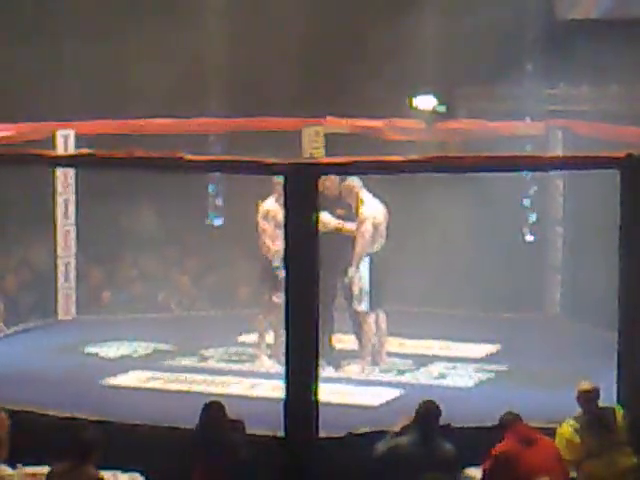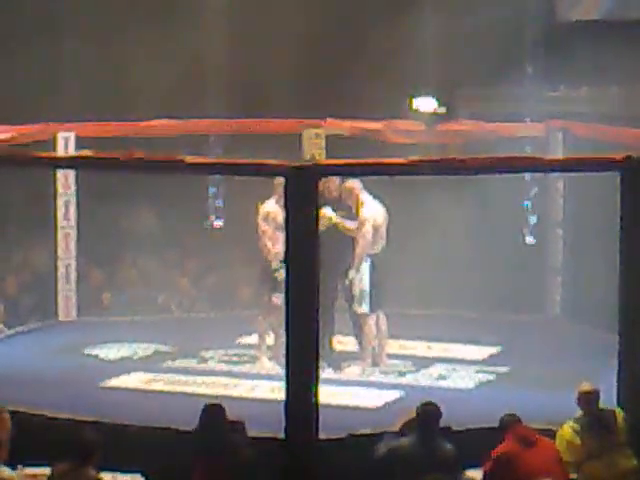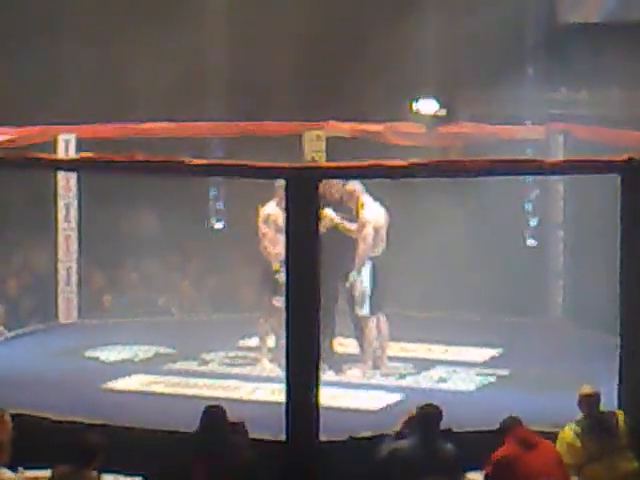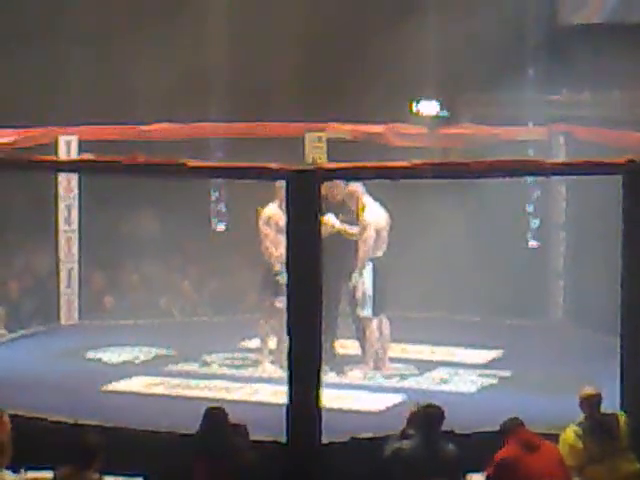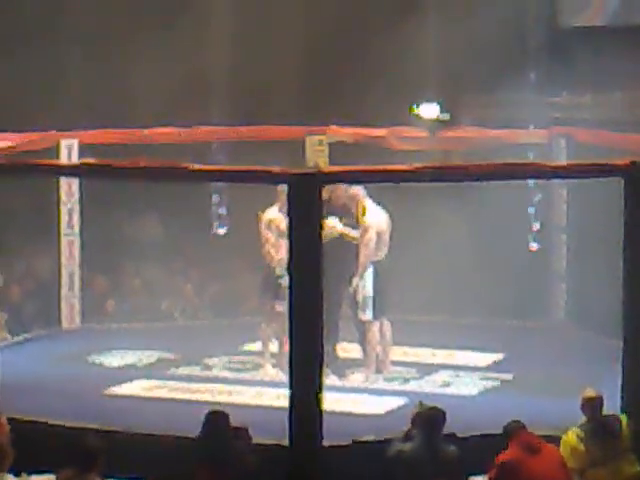
dt=0.1s
person 1, frame 1
left shoulder: (349, 200)
right shoulder: (318, 199)
left elbow: (359, 227)
left wrist: (336, 223)
right wrist: (320, 226)
left hip: (349, 260)
right hip: (325, 261)
right knee: (325, 305)
right ankle: (326, 350)
person 1, frame 2
right shoulder: (318, 201)
right elbow: (317, 226)
left wrist: (336, 220)
right wrist: (321, 224)
left hip: (349, 262)
right hip: (326, 262)
right knee: (326, 306)
right ankle: (327, 352)
person 1, frame 3
right shoulder: (319, 203)
right elbow: (319, 229)
left wrist: (338, 220)
right wrist: (323, 224)
left hip: (351, 264)
right hip: (327, 264)
right knee: (327, 309)
right ankle: (328, 354)
person 1, frame 4
right shoulder: (321, 204)
right elbow: (320, 232)
left wrist: (339, 226)
right wrist: (324, 230)
left hip: (353, 265)
right hip: (329, 266)
right knee: (329, 310)
right ankle: (329, 355)
person 1, frame 5
right shoulder: (324, 208)
right elbow: (321, 236)
left wrist: (342, 230)
right wrist: (327, 233)
left hip: (355, 268)
right hip: (331, 269)
right knee: (331, 313)
right ankle: (331, 358)
person 2, frame 1
left shoulder: (366, 210)
right shoulder: (378, 206)
left elbow: (363, 242)
left wrist: (353, 266)
left hip: (367, 261)
right hip: (377, 259)
left knee: (365, 311)
right knee: (377, 309)
left ankle: (366, 359)
right ankle: (381, 355)
person 2, frame 2
left shoulder: (366, 211)
right shoulder: (378, 207)
left elbow: (363, 243)
left wrist: (354, 268)
right wrist: (338, 220)
left hip: (367, 262)
right hip: (376, 260)
left knee: (366, 313)
right knee: (377, 310)
left ankle: (366, 361)
right ankle: (381, 356)
person 2, frame 3
left shoulder: (367, 214)
right shoulder: (379, 210)
left elbow: (365, 245)
left wrist: (355, 270)
right wrist: (340, 222)
left hip: (368, 264)
right hip: (377, 262)
left knee: (366, 315)
right knee: (378, 313)
left ankle: (367, 363)
right ankle: (381, 358)
person 2, frame 4
left shoulder: (368, 215)
right shoulder: (380, 211)
left elbow: (366, 247)
left wrist: (357, 272)
left hip: (369, 266)
right hip: (380, 264)
left knee: (368, 316)
right knee: (380, 314)
left ankle: (369, 364)
right ankle: (383, 360)
person 2, frame 5
left shoulder: (370, 218)
right shoulder: (381, 214)
left elbow: (367, 251)
left wrist: (358, 276)
left hip: (370, 269)
right hip: (381, 267)
left knee: (369, 319)
right knee: (381, 317)
left ankle: (370, 368)
right ankle: (385, 363)
person 3, frame 1
left shoulder: (283, 207)
right shoulder: (268, 207)
right elbow: (266, 239)
right wrist: (276, 264)
left hip: (283, 261)
right hip: (274, 262)
left knee: (281, 307)
right knee: (270, 307)
left ankle: (278, 350)
right ankle: (262, 352)
person 3, frame 2
left shoulder: (283, 208)
right shoulder: (269, 209)
right elbow: (266, 241)
right wrist: (276, 266)
left hip: (283, 263)
right hip: (274, 264)
left knee: (281, 308)
right knee: (270, 309)
left ankle: (278, 352)
right ankle: (262, 353)
person 3, frame 3
left shoulder: (284, 211)
right shoulder: (269, 211)
right elbow: (266, 243)
right wrist: (277, 268)
left hip: (285, 265)
right hip: (275, 267)
left knee: (282, 310)
right knee: (271, 310)
left ankle: (280, 354)
right ankle: (263, 356)
person 3, frame 4
left shoulder: (285, 212)
right shoulder: (270, 213)
right elbow: (268, 245)
right wrist: (278, 270)
left hip: (286, 266)
right hip: (276, 268)
left knee: (283, 312)
right knee: (272, 312)
left ankle: (281, 356)
right ankle: (265, 357)
person 3, frame 5
left shoulder: (287, 216)
right shoulder: (271, 216)
right elbow: (269, 248)
right wrist: (280, 272)
left hip: (287, 270)
right hip: (277, 271)
left knee: (285, 315)
right knee: (273, 316)
left ankle: (282, 359)
right ankle: (266, 360)
